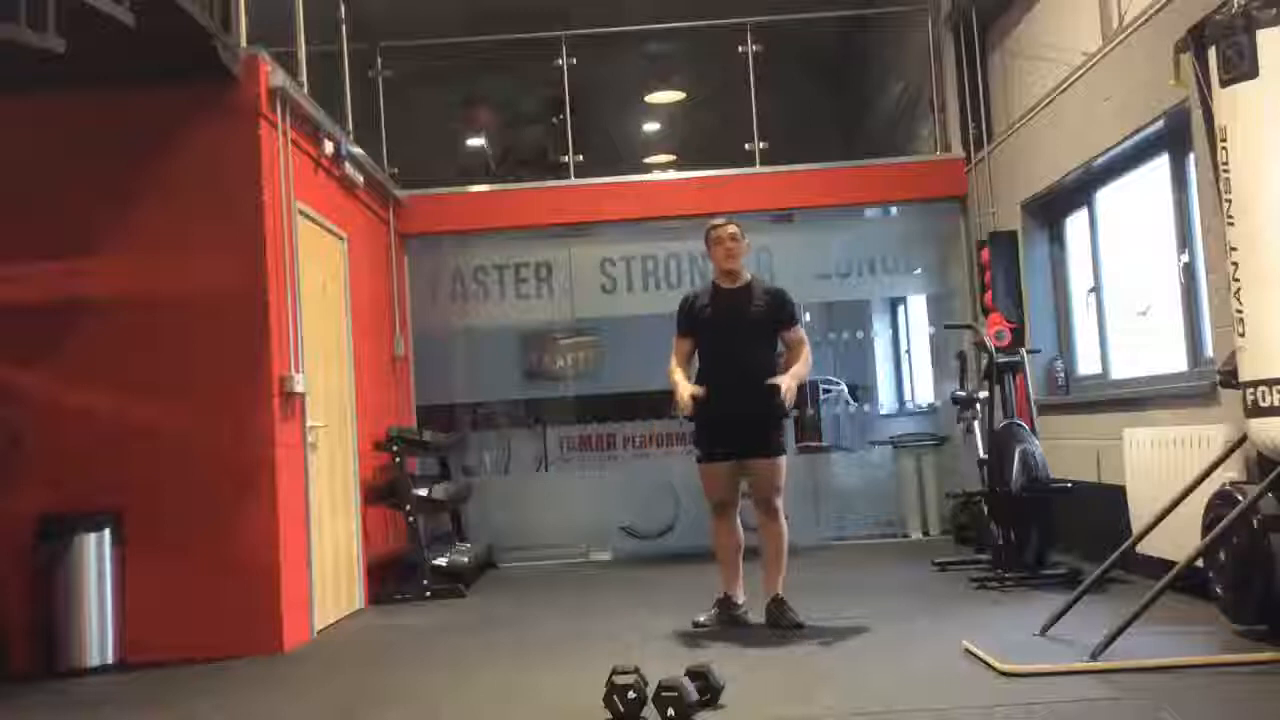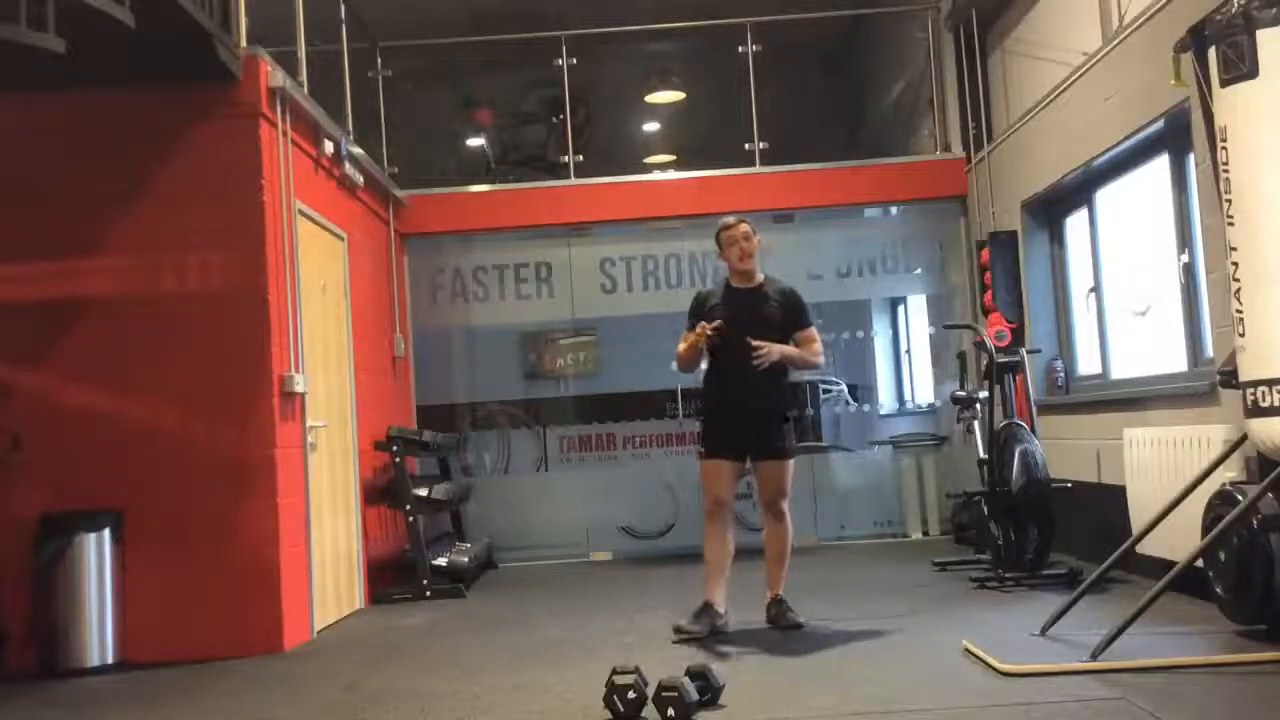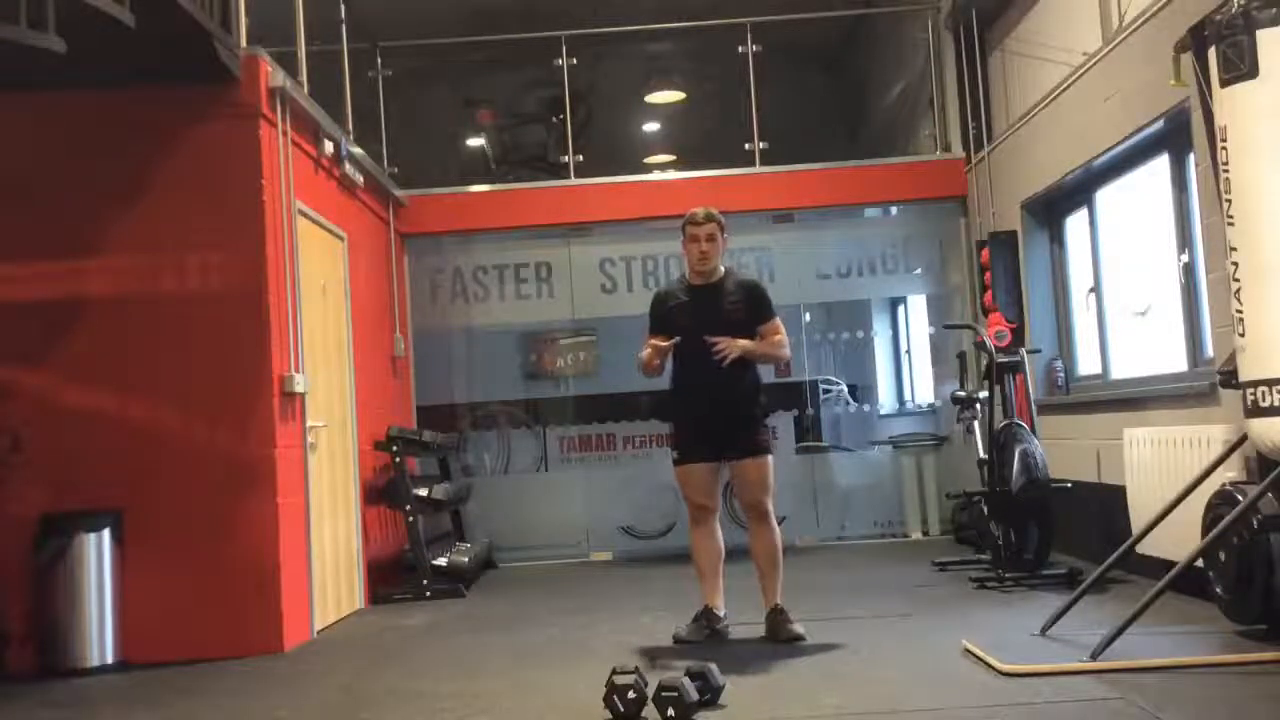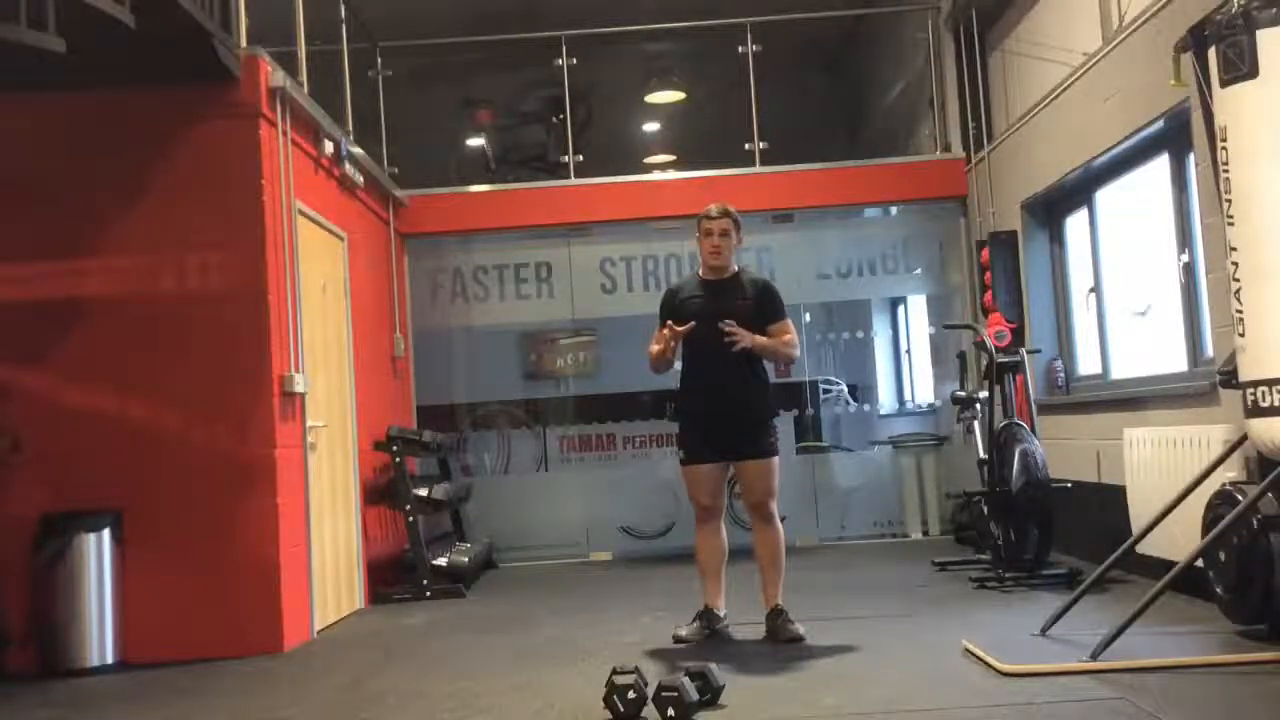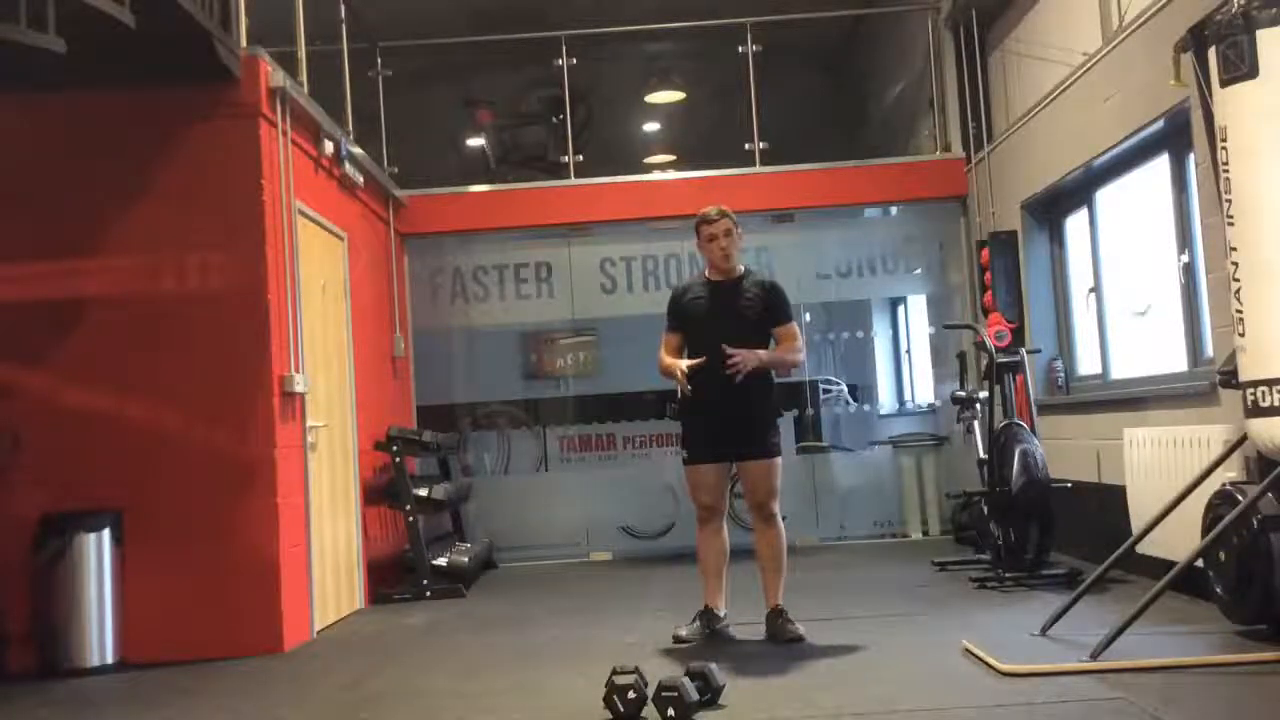
dt=1s
person 1, frame 1
left shoulder: (773, 297)
right shoulder: (694, 303)
left elbow: (800, 348)
right elbow: (679, 357)
left wrist: (792, 375)
right wrist: (682, 384)
left hip: (763, 418)
right hip: (714, 421)
left knee: (770, 506)
right knee: (722, 509)
left ankle: (775, 599)
right ankle: (731, 600)
person 1, frame 2
left shoulder: (785, 297)
right shoulder: (706, 300)
left elbow: (816, 354)
right elbow: (684, 362)
left wrist: (782, 350)
right wrist: (694, 343)
left hip: (771, 417)
right hip: (720, 419)
left knee: (776, 506)
right knee: (716, 509)
left ankle: (776, 600)
right ankle: (714, 607)
person 1, frame 3
left shoulder: (748, 290)
right shoulder: (666, 299)
left elbow: (781, 347)
right elbow: (652, 364)
left wrist: (745, 346)
right wrist: (651, 357)
left hip: (745, 416)
right hip: (692, 421)
left knee: (760, 510)
right knee: (701, 512)
left ankle: (775, 610)
right ankle: (713, 612)
person 1, frame 4
left shoulder: (760, 289)
right shoulder: (678, 294)
left elbow: (791, 349)
right elbow: (657, 362)
left wrist: (755, 340)
right wrist: (666, 345)
left hip: (752, 417)
right hip: (699, 420)
left knee: (764, 509)
right knee: (707, 513)
left ankle: (776, 611)
right ankle: (712, 612)
person 1, frame 5
left shoulder: (765, 290)
right shoulder: (684, 295)
left elbow: (795, 351)
right elbow: (667, 353)
left wrist: (758, 356)
right wrist: (675, 367)
left hip: (755, 417)
right hip: (702, 420)
left knee: (766, 510)
right knee: (708, 513)
left ankle: (776, 611)
right ankle: (713, 612)
